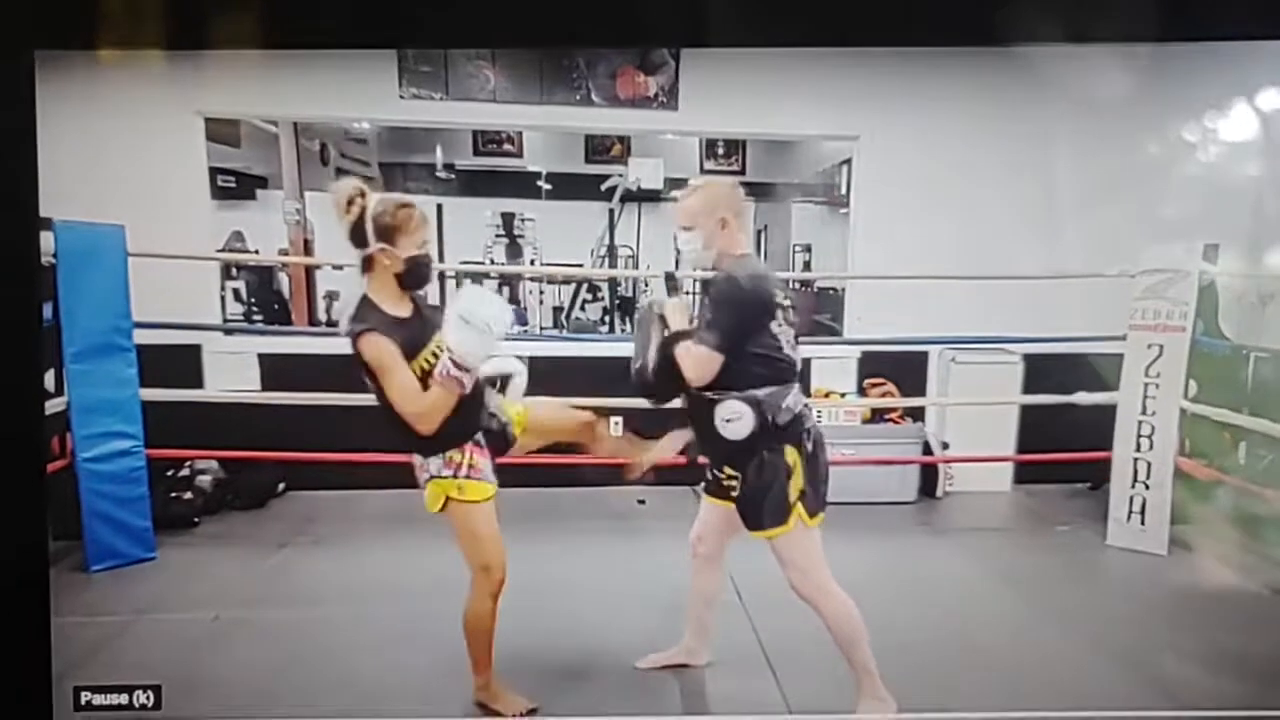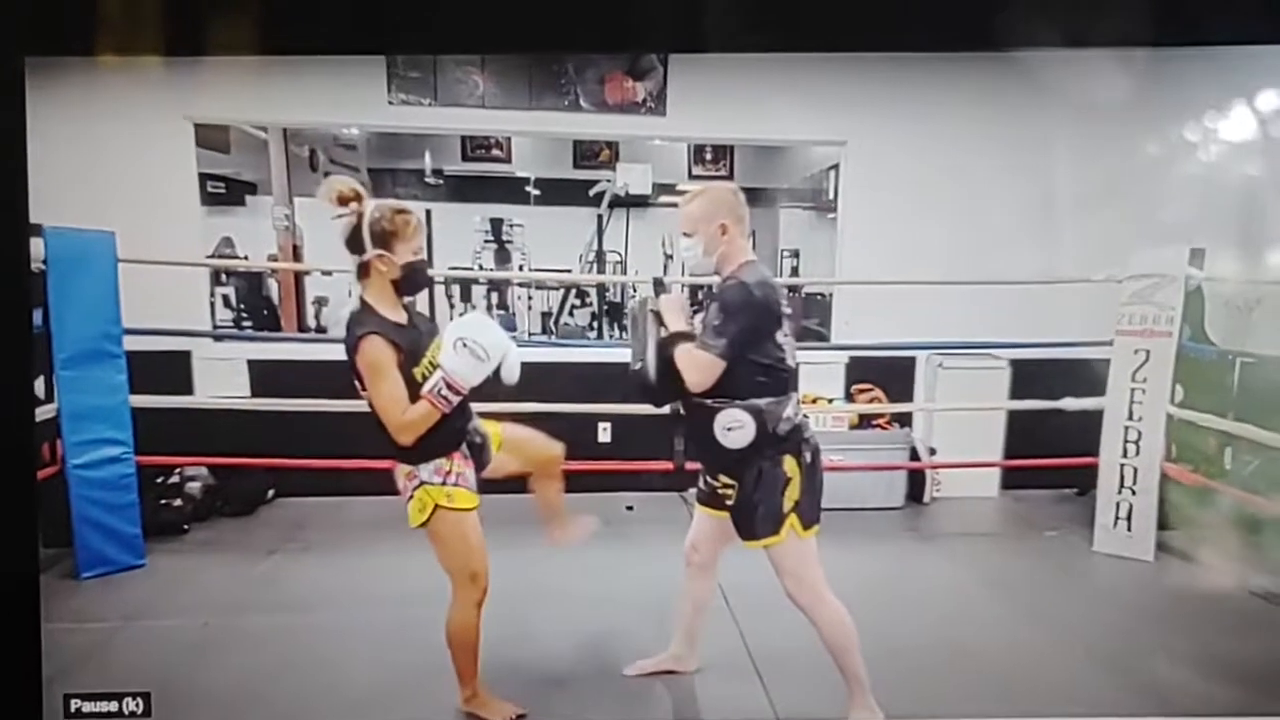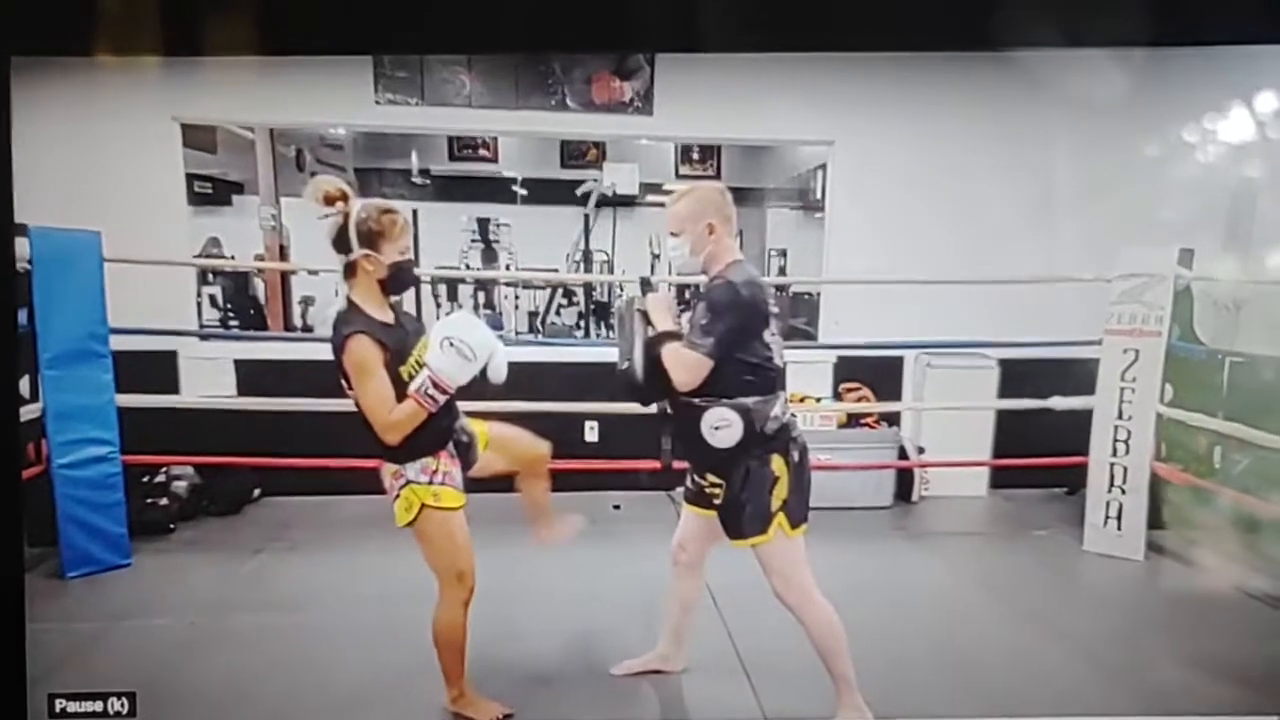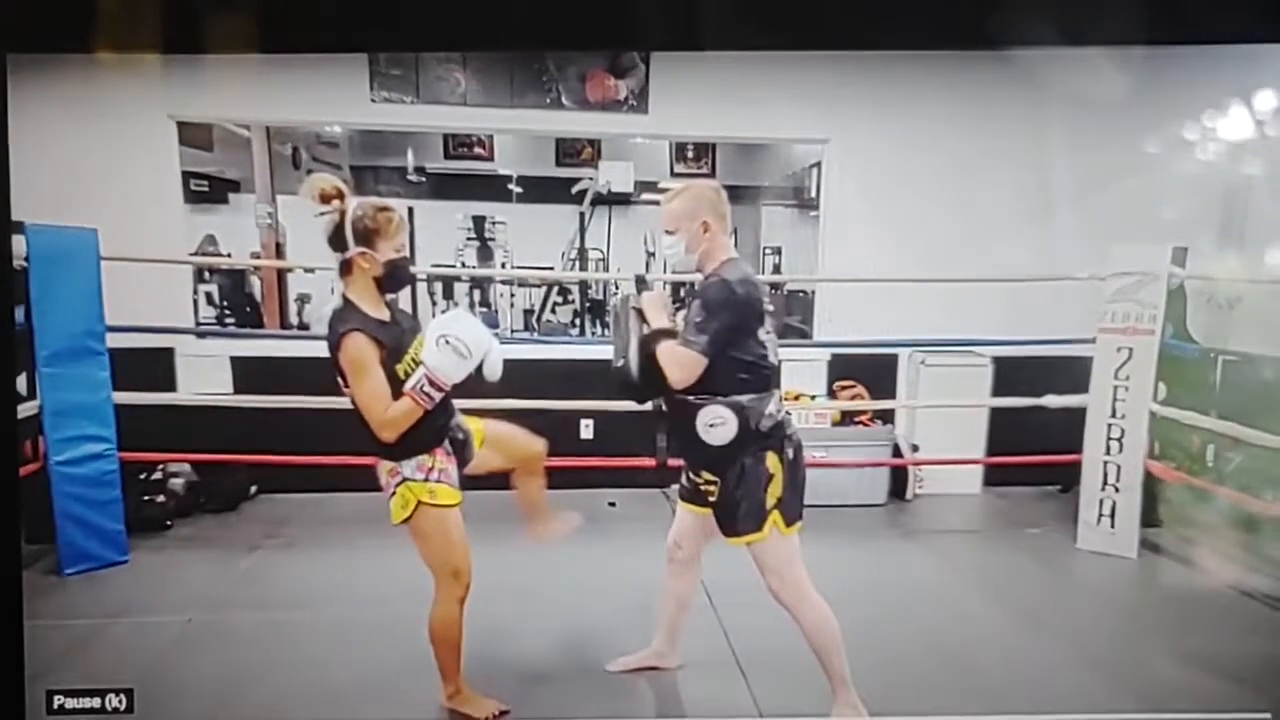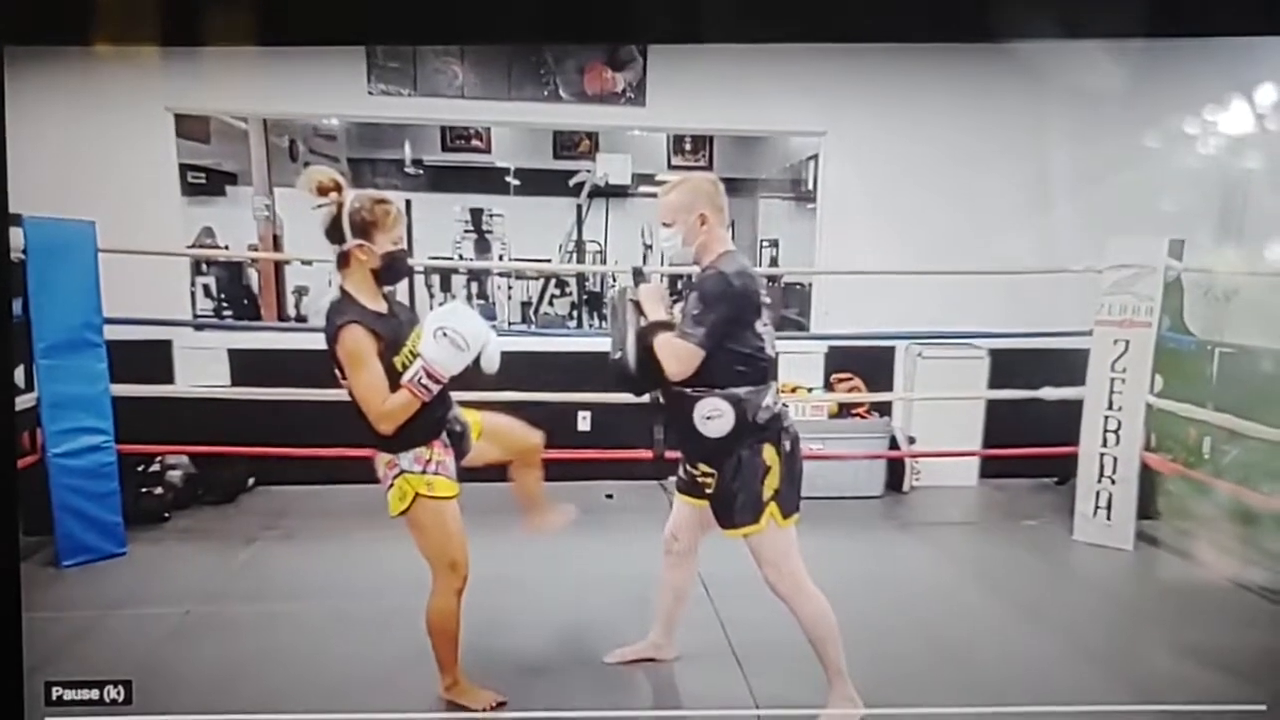
dt=0.2s
person 1, frame 1
left shoulder: (412, 300)
right shoulder: (373, 333)
right elbow: (423, 419)
left wrist: (482, 355)
right wrist: (463, 357)
left hip: (485, 416)
right hip: (450, 457)
left knee: (581, 421)
right knee: (490, 574)
left ankle: (634, 455)
person 1, frame 2
left shoulder: (400, 309)
right shoulder: (370, 339)
right elbow: (404, 428)
left wrist: (479, 352)
right wrist: (456, 376)
left hip: (465, 435)
right hip: (432, 470)
left knee: (550, 453)
right knee: (471, 585)
left ankle: (558, 524)
person 1, frame 3
left shoulder: (388, 309)
right shoulder: (358, 337)
right elbow: (391, 428)
left wrist: (464, 351)
right wrist: (444, 375)
left hip: (453, 435)
right hip: (420, 469)
left knee: (537, 452)
right knee: (459, 584)
left ankle: (545, 524)
person 1, frame 4
left shoulder: (384, 307)
right shoulder: (354, 335)
right elbow: (387, 425)
left wrist: (461, 348)
right wrist: (440, 372)
left hip: (448, 432)
right hip: (415, 466)
left knee: (533, 449)
right knee: (455, 581)
left ankle: (540, 520)
person 1, frame 5
left shoulder: (381, 301)
right shoulder: (352, 326)
right elbow: (384, 417)
left wrist: (461, 336)
right wrist: (436, 363)
left hip: (443, 431)
right hip: (410, 459)
left knee: (530, 441)
right knee: (451, 574)
left ankle: (535, 512)
right ankle: (454, 685)
person 2, frame 1
left shoulder: (736, 285)
right shoulder: (750, 279)
left elbow: (699, 370)
left wrist: (677, 323)
right wrist: (682, 330)
left hip: (776, 451)
right hip: (742, 449)
left knee: (809, 580)
right knee: (704, 545)
right ankle: (694, 646)
person 2, frame 2
left shoulder: (745, 293)
right shoulder: (746, 287)
left elbow: (699, 375)
left wrist: (676, 323)
right wrist: (681, 332)
left hip: (773, 461)
right hip: (736, 457)
left knee: (805, 588)
right knee: (698, 553)
right ankle: (682, 653)
person 2, frame 3
left shoulder: (732, 292)
right shoulder: (733, 286)
left elbow: (686, 374)
left wrist: (662, 322)
right wrist: (667, 330)
left hip: (761, 460)
right hip: (724, 456)
left knee: (792, 586)
right knee: (685, 552)
right ankle: (669, 652)
person 2, frame 4
left shoulder: (726, 290)
right shoulder: (728, 284)
left elbow: (681, 372)
left wrist: (658, 320)
right wrist: (660, 328)
left hip: (755, 457)
right hip: (719, 454)
left knee: (787, 583)
right knee: (681, 549)
right ankle: (664, 649)
person 2, frame 5
left shoulder: (725, 282)
right shoulder: (720, 278)
left elbow: (678, 363)
left wrist: (654, 314)
right wrist: (657, 322)
left hip: (752, 449)
right hip: (714, 445)
left knee: (784, 575)
right knee: (677, 541)
right ankle: (660, 640)
